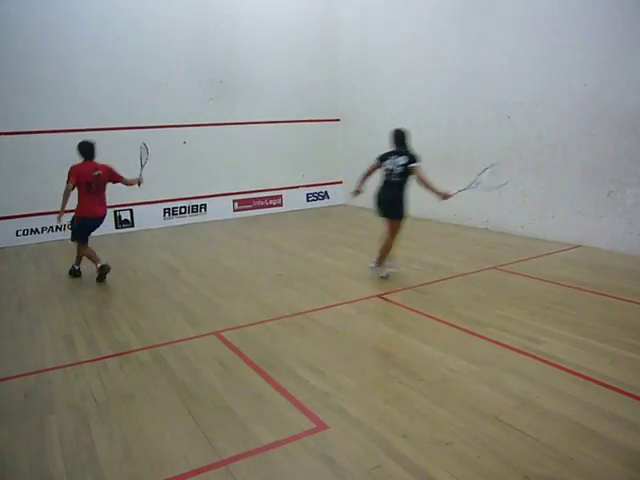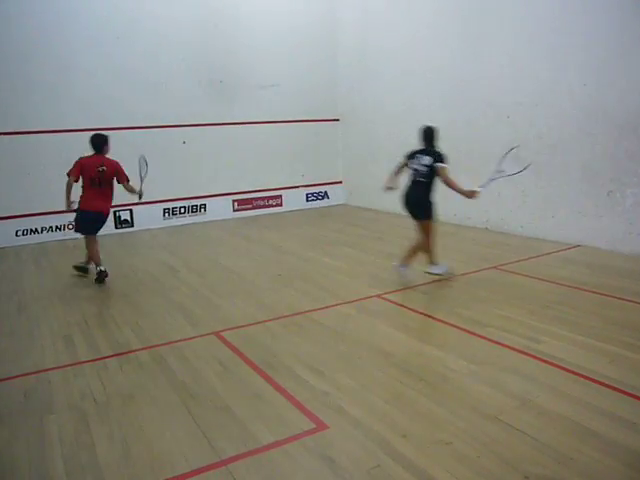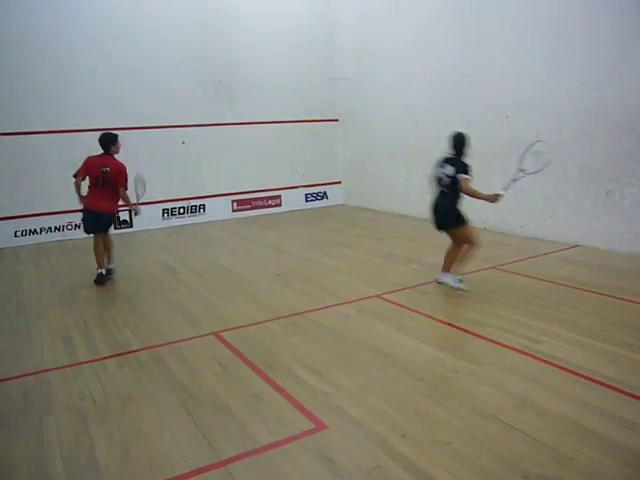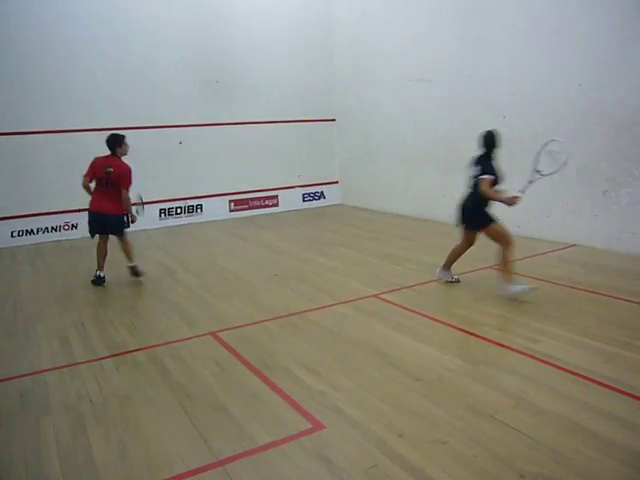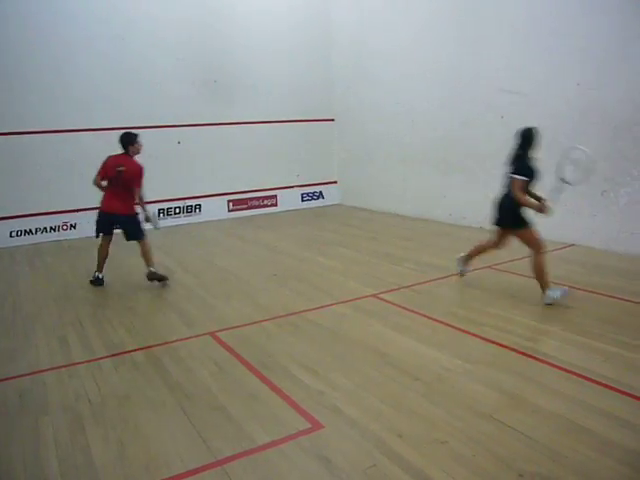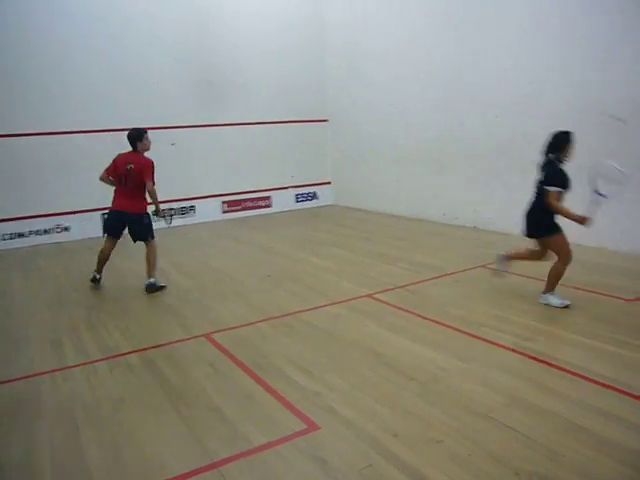
dt=0.1s
person 1, frame 1
left shoulder: (386, 156)
right shoulder: (410, 157)
left elbow: (368, 172)
right elbow: (421, 178)
left wrist: (358, 187)
right wrist: (438, 193)
left hip: (382, 196)
right hip: (394, 199)
left knee: (392, 231)
right knee: (392, 235)
left ankle: (381, 263)
right ankle: (378, 266)
person 1, frame 2
left shoulder: (414, 154)
right shoulder: (437, 156)
left elbow: (398, 169)
right elbow: (445, 178)
left wrist: (391, 182)
right wrist: (464, 192)
left hip: (410, 196)
right hip: (421, 198)
left knee: (426, 233)
right knee: (426, 235)
left ankle: (433, 264)
right ankle: (403, 263)
person 1, frame 3
left shoulder: (443, 161)
right shoulder: (461, 166)
left elbow: (436, 180)
right elbow: (465, 189)
right wrist: (486, 197)
left hip: (439, 207)
right hip: (448, 210)
left knee: (458, 243)
right knee: (472, 243)
left ankle: (446, 274)
right ankle: (447, 273)
person 1, frame 4
left shoulder: (480, 160)
right shoulder: (488, 166)
right elbow: (484, 190)
left wrist: (497, 192)
right wrist: (504, 200)
left hip: (470, 207)
right hip: (476, 210)
left knee: (467, 243)
right knee: (507, 242)
left ankle: (444, 272)
right ankle: (509, 285)
person 1, frame 5
left shoulder: (520, 159)
right shoulder: (524, 164)
right elbow: (516, 193)
left wrist: (536, 197)
right wrist: (535, 205)
left hip: (507, 208)
right hip: (511, 211)
left knee: (498, 242)
right knee: (538, 248)
left ankle: (464, 260)
right ankle: (548, 292)
person 1, frame 6
left shoulder: (550, 164)
right shoulder: (556, 172)
right elbow: (553, 204)
right wrist: (576, 218)
left hip: (538, 215)
right hip: (541, 218)
left knee: (541, 254)
right knee: (565, 257)
left ankle: (506, 257)
right ankle: (547, 294)
person 2, frame 1
left shoulder: (76, 169)
right shoulder: (105, 169)
left elbow: (69, 189)
right elbow: (125, 181)
left wrist: (62, 210)
right wrist: (137, 180)
left hip: (84, 213)
right hip: (101, 213)
left knee: (81, 244)
right knee: (82, 240)
left ankle: (100, 265)
right ankle: (76, 267)
person 2, frame 2
left shoulder: (82, 162)
right shoulder: (114, 165)
left elbow: (70, 181)
right elbow: (126, 186)
left wrist: (68, 200)
right wrist: (137, 192)
left hip: (87, 207)
right hip: (105, 209)
left knee: (90, 238)
right knee: (91, 236)
left ankle: (100, 269)
right ankle: (87, 264)
person 2, frame 3
left shoulder: (90, 160)
right shoulder: (119, 167)
left elbow: (77, 181)
right elbow: (122, 193)
left wrist: (81, 197)
right wrist: (132, 207)
left hip: (91, 208)
right hip: (109, 209)
left knee: (98, 238)
right knee: (105, 234)
left ankle: (101, 272)
right ankle: (110, 265)
person 2, frame 4
left shoulder: (97, 162)
right shoulder: (125, 168)
left elbow: (85, 183)
right elbow: (124, 195)
right wrist: (130, 213)
left hip: (96, 209)
right hip: (116, 211)
left knee: (103, 239)
right knee: (123, 238)
left ankle: (100, 273)
right ankle: (132, 265)
person 2, frame 5
left shoulder: (110, 160)
right shoulder: (137, 167)
left elbow: (96, 181)
right elbow: (137, 193)
right wrist: (145, 212)
left hip: (107, 209)
right hip: (127, 211)
left knee: (105, 241)
right knee: (142, 240)
left ankle: (98, 275)
right ankle: (151, 271)
person 2, frame 6
left shoulder: (119, 158)
right shoulder: (147, 163)
left elbow: (103, 177)
right elbow: (149, 187)
right wrist: (157, 206)
left hip: (117, 209)
right hip: (137, 211)
left knee: (109, 244)
right knee: (150, 243)
left ankle: (97, 275)
right ankle: (151, 281)
